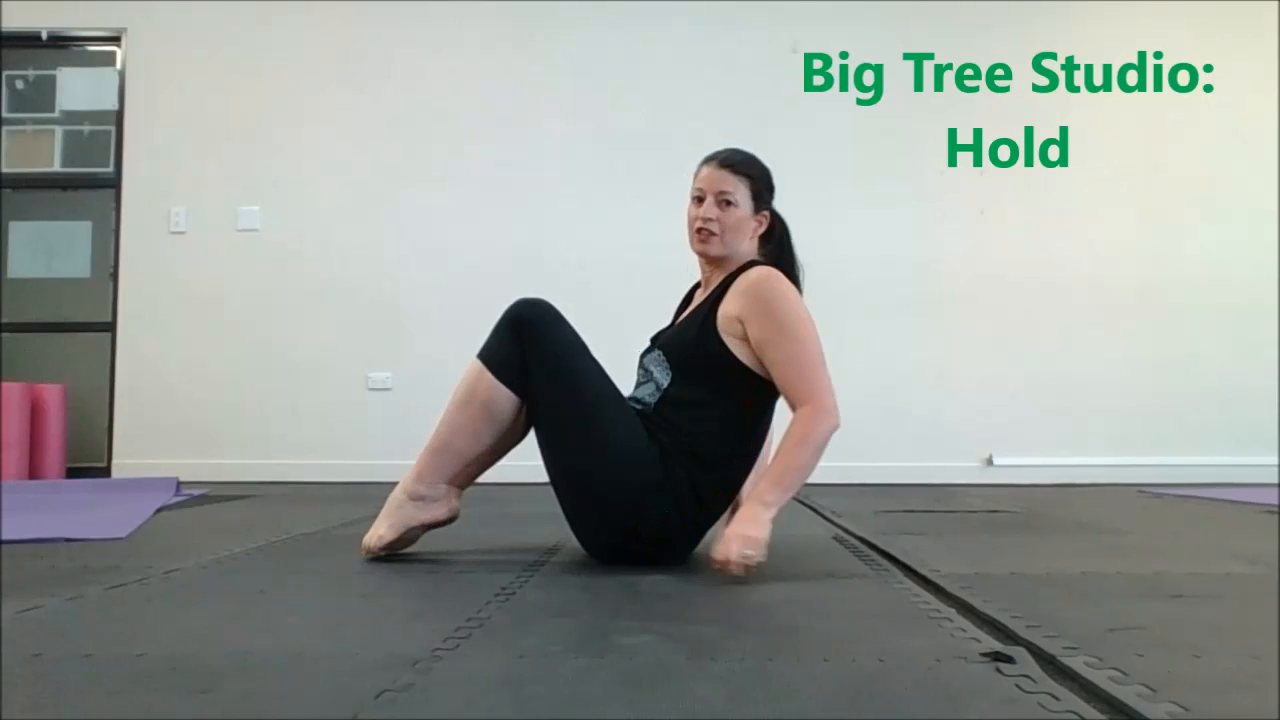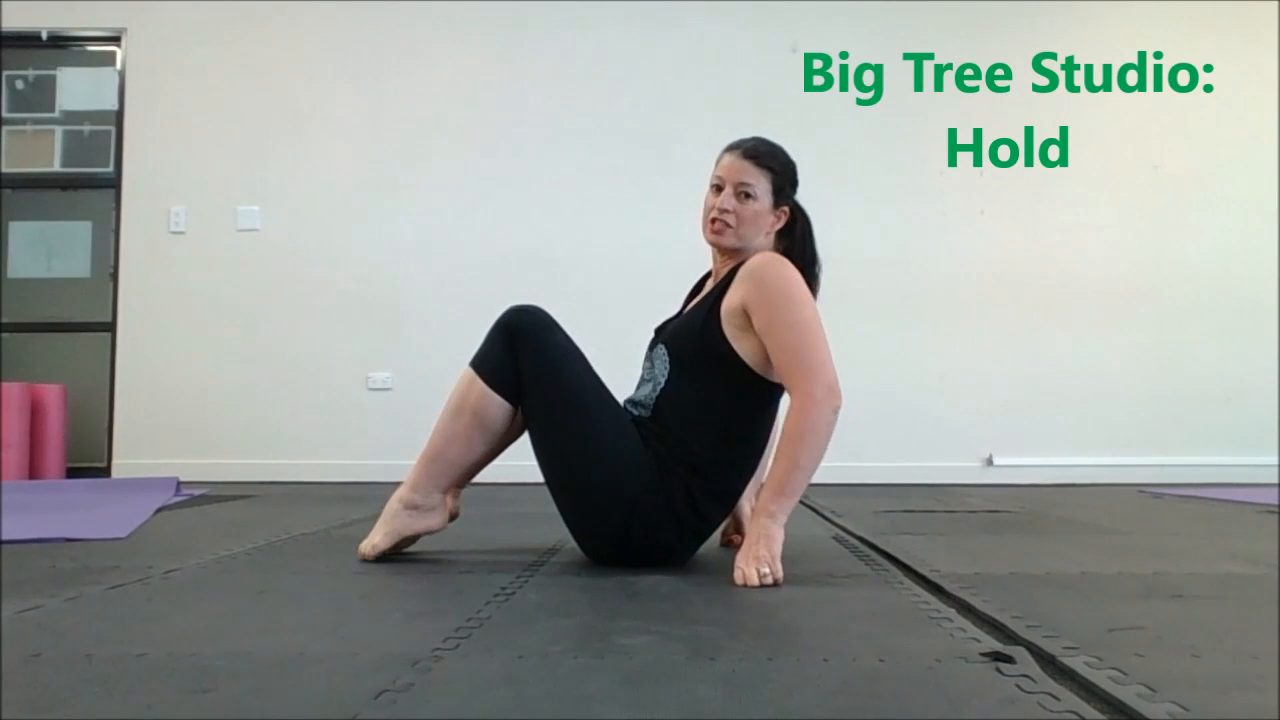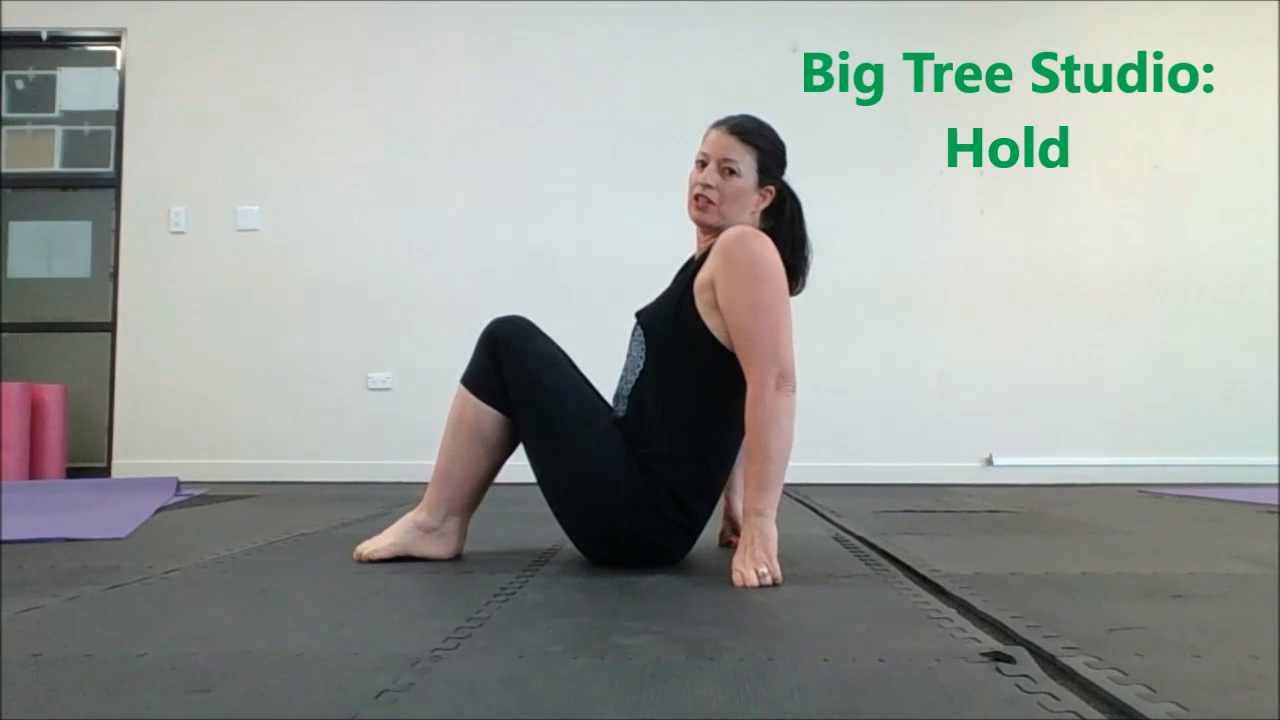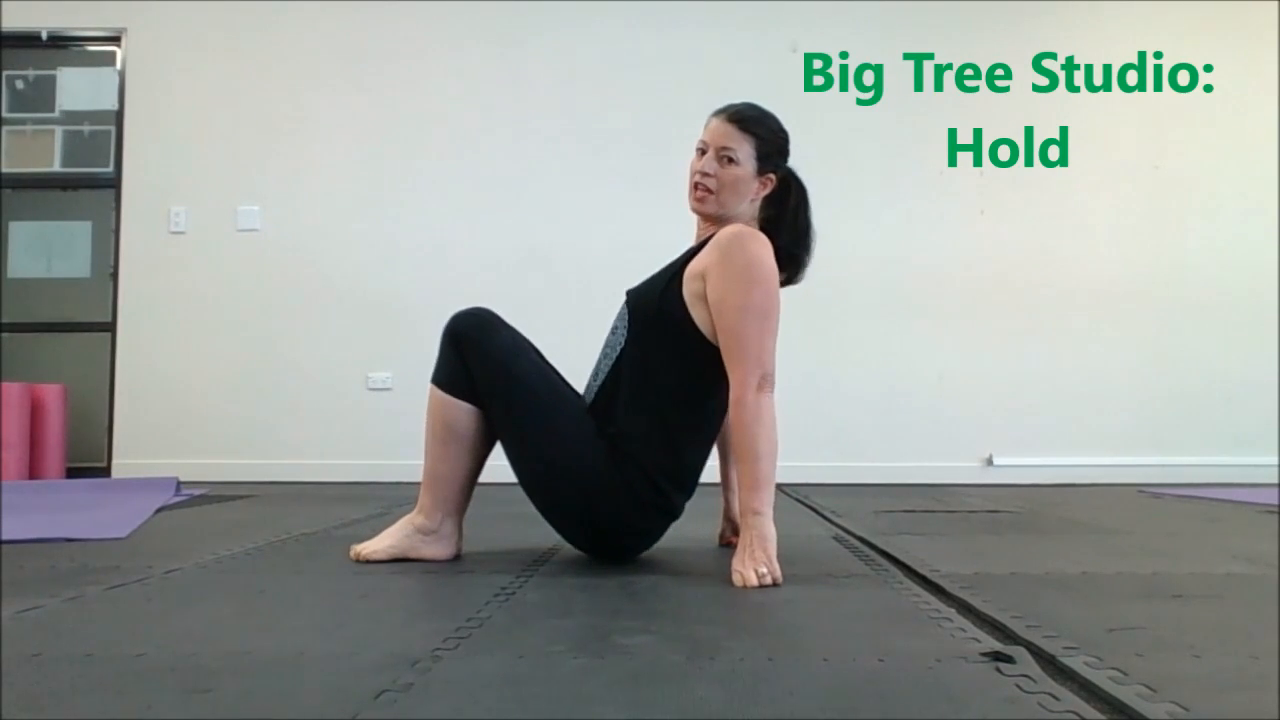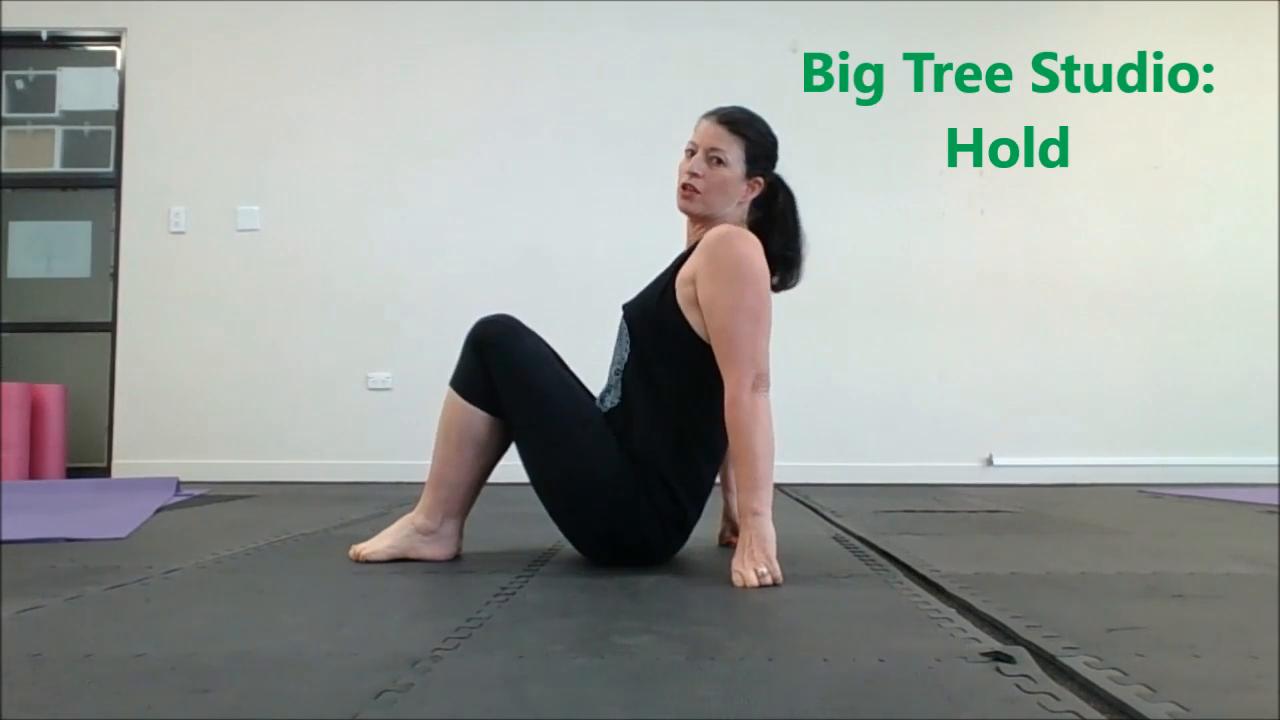
dt=0.4s
person 1, frame 1
left shoulder: (762, 290)
right shoulder: (704, 294)
left elbow: (819, 411)
right elbow: (738, 406)
left wrist: (758, 511)
right wrist: (738, 502)
left hip: (649, 512)
right hip: (636, 505)
left knee: (531, 325)
left ankle: (424, 492)
right ankle: (437, 489)
person 1, frame 2
left shoulder: (769, 277)
right shoulder: (716, 283)
left elbow: (820, 397)
right elbow: (745, 400)
left wrist: (768, 522)
right wrist: (738, 503)
left hip: (649, 515)
right hip: (641, 508)
left knee: (524, 331)
right knee: (528, 340)
left ankle: (421, 502)
right ankle: (435, 491)
person 1, frame 3
left shoulder: (745, 249)
right shoulder: (707, 261)
left elbow: (774, 385)
right elbow: (722, 398)
left wrist: (760, 524)
right wrist: (733, 506)
left hip: (643, 515)
right hip: (639, 506)
left knee: (509, 343)
right knee: (513, 347)
left ankle: (436, 525)
right ankle: (443, 519)
person 1, frame 4
left shoulder: (741, 250)
right shoulder: (712, 255)
left elbow: (753, 386)
right elbow: (721, 393)
left wrist: (759, 524)
right wrist: (732, 507)
left hip: (615, 501)
left knee: (472, 334)
right knee: (481, 339)
left ankle: (432, 528)
right ankle: (437, 524)
person 1, frame 5
left shoulder: (730, 248)
right shoulder: (705, 257)
left elbow: (749, 387)
right elbow: (712, 395)
left wrist: (757, 525)
right wrist: (733, 509)
left hip: (635, 512)
right hip: (635, 504)
left knee: (497, 342)
right knee: (501, 347)
left ankle: (432, 528)
right ankle: (439, 523)
